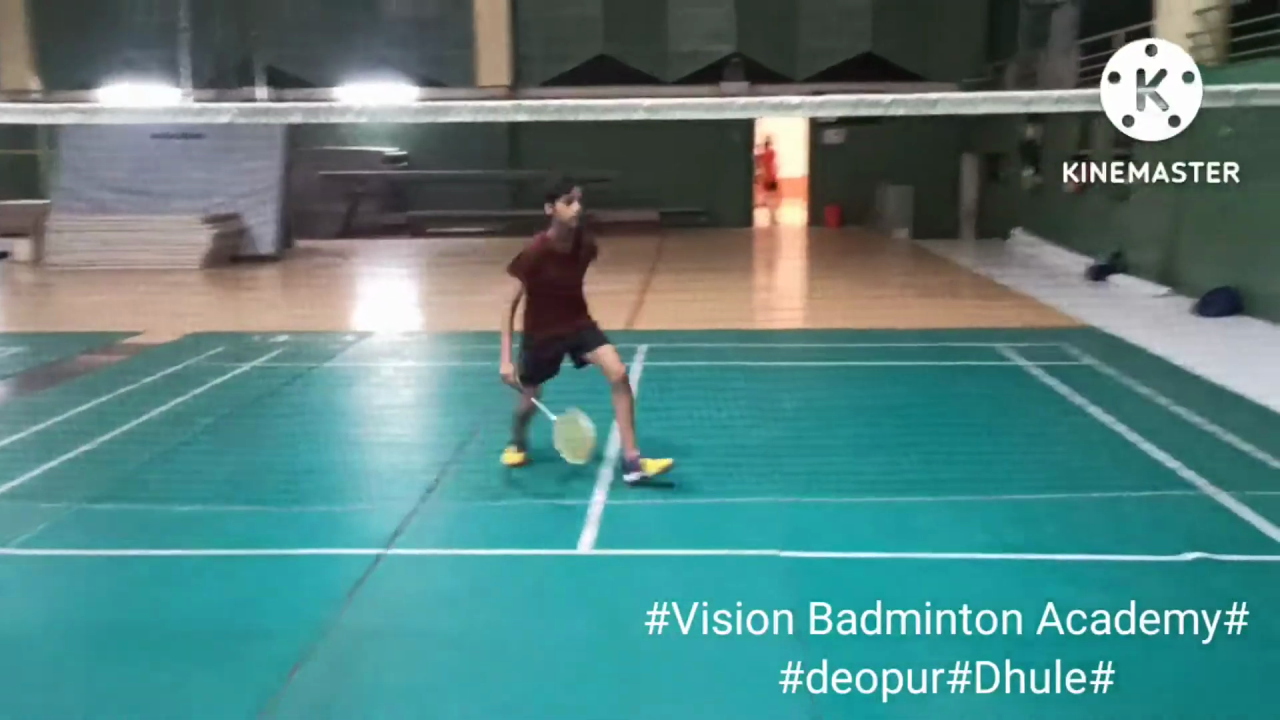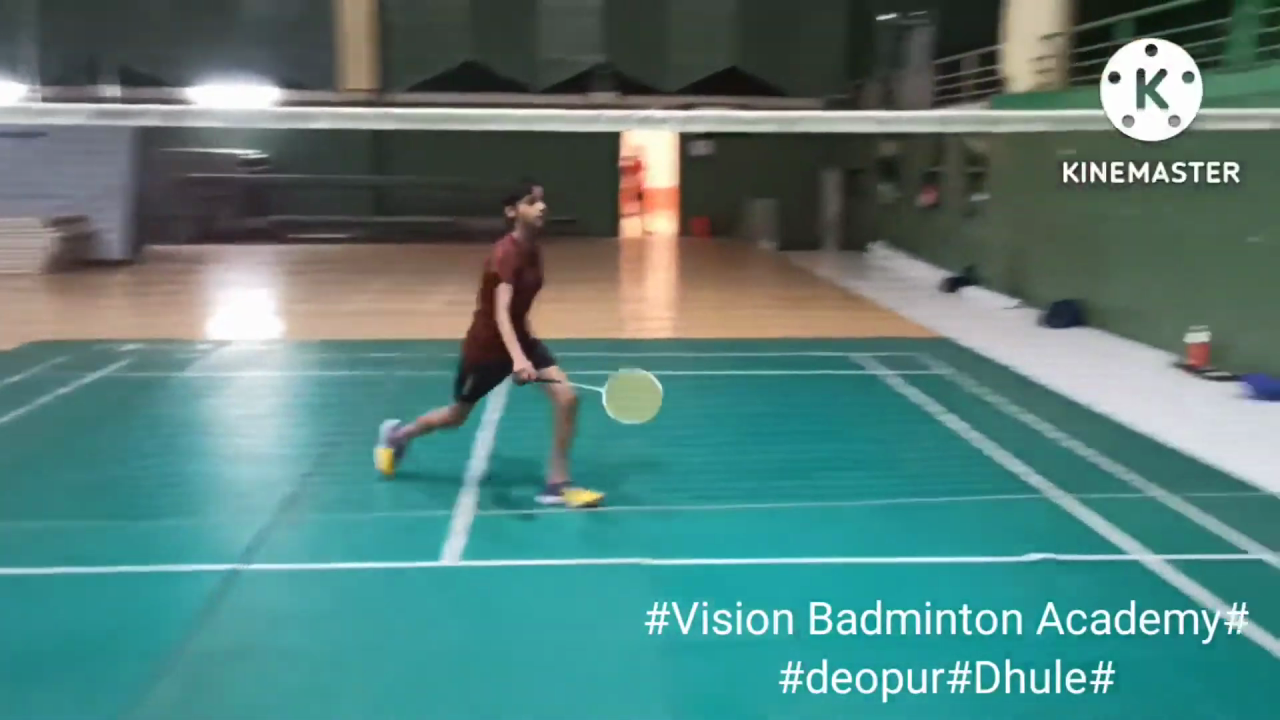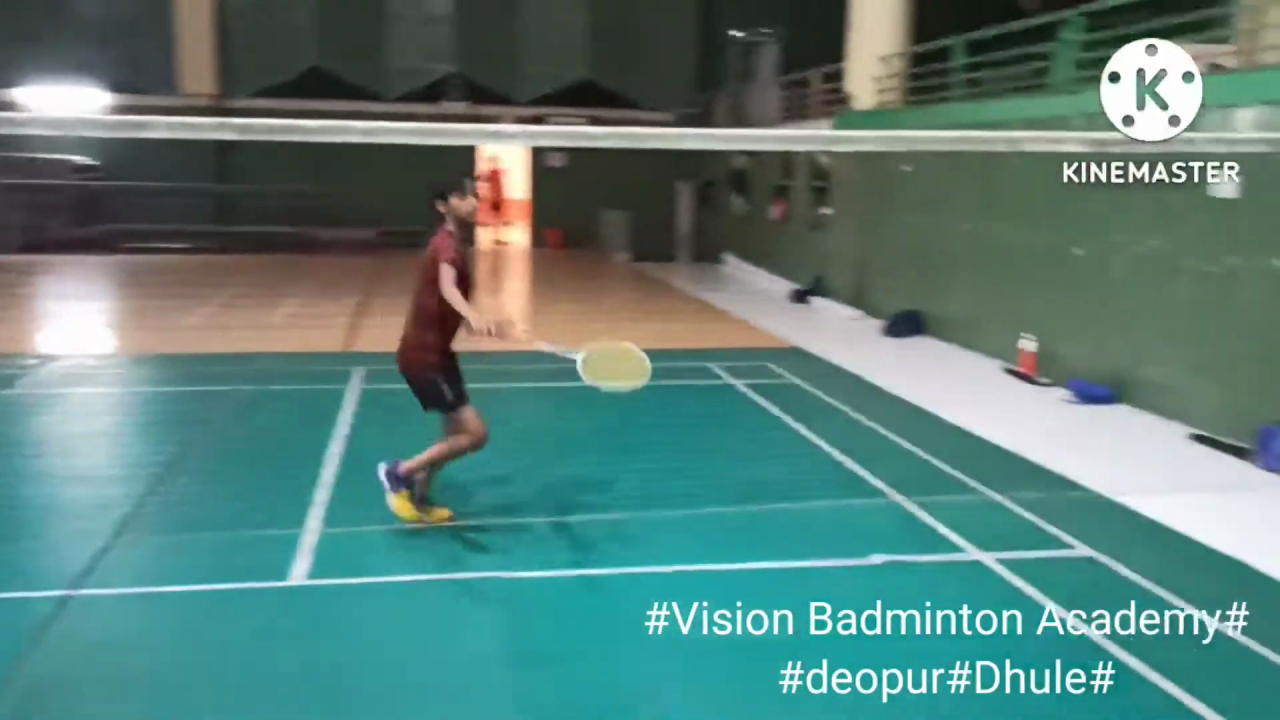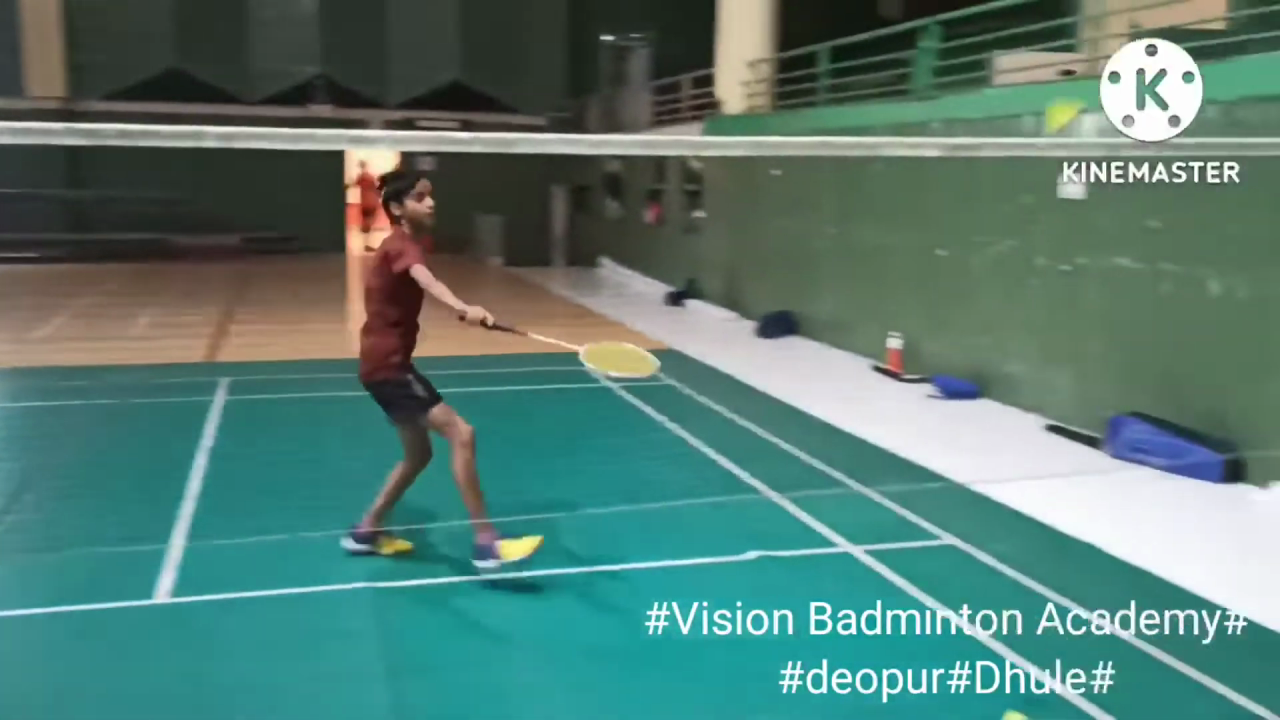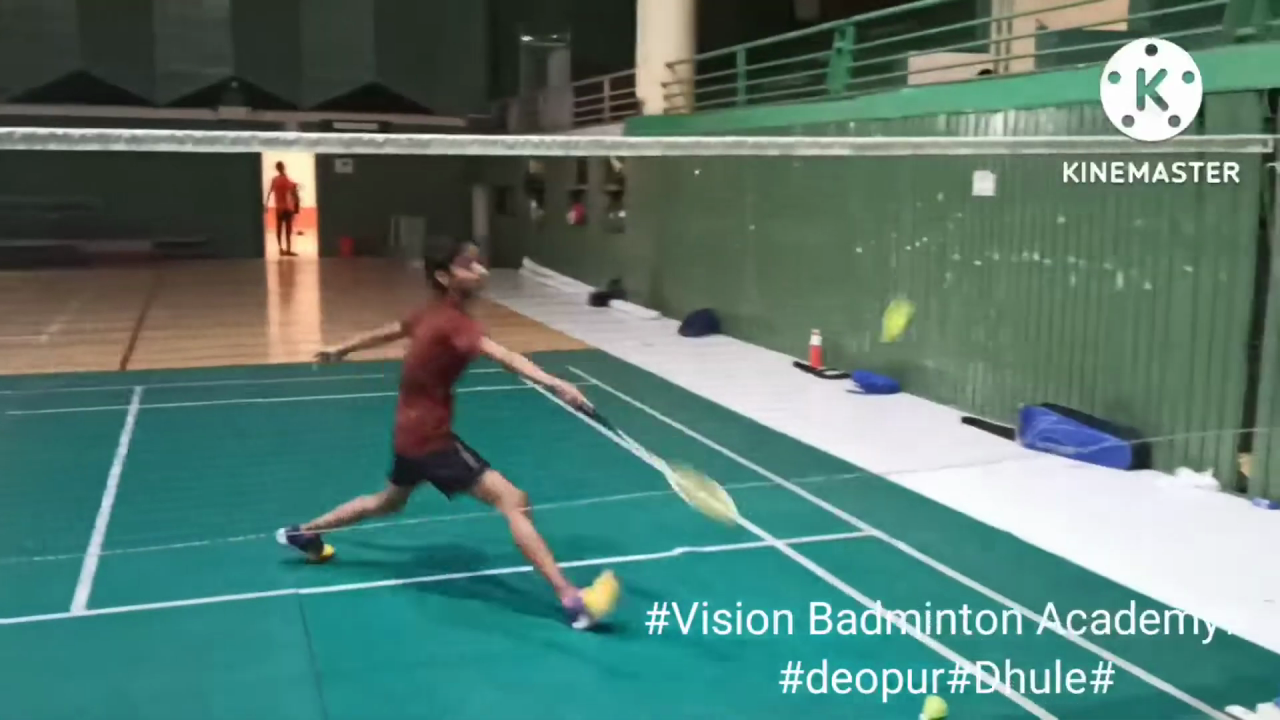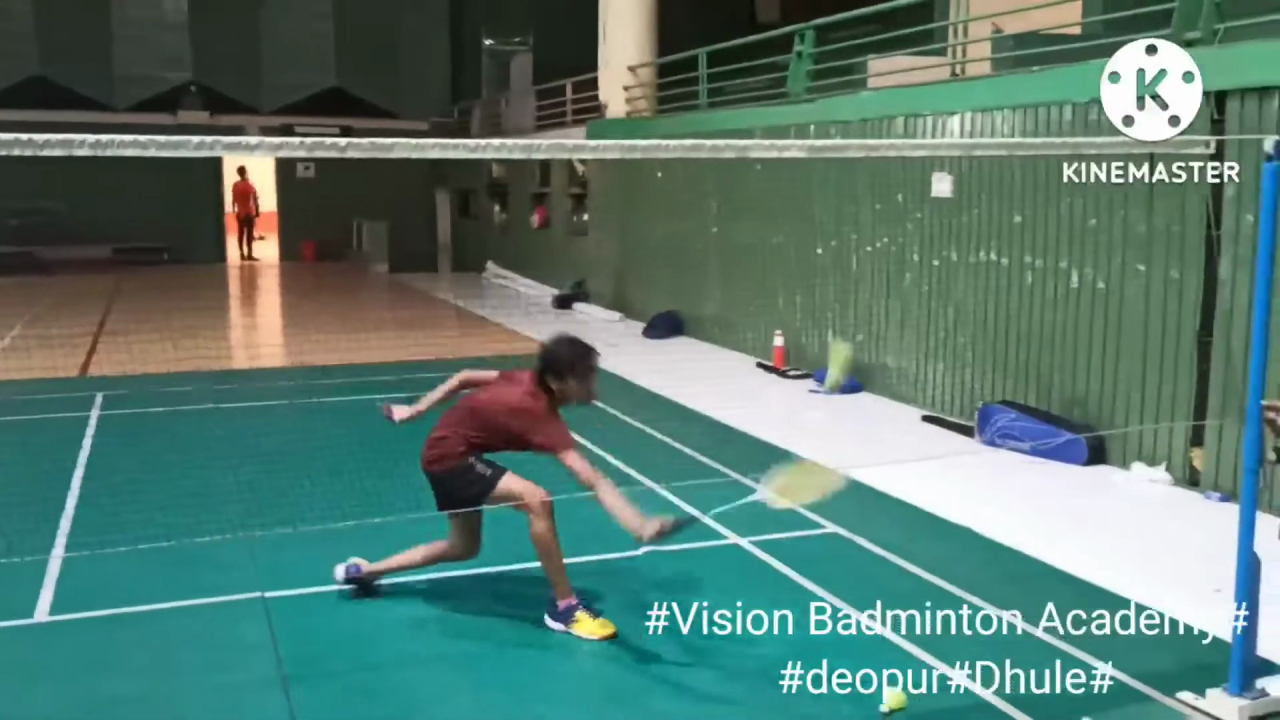
dt=0.2s
person 1, frame 1
left shoulder: (586, 245)
right shoulder: (534, 252)
right elbow: (510, 306)
right wrist: (506, 357)
left hip: (579, 323)
right hip: (543, 331)
left knee: (619, 376)
right knee: (529, 403)
left ankle: (632, 459)
right ankle: (517, 442)
person 1, frame 2
left shoulder: (532, 249)
right shoulder: (506, 253)
right elbow: (502, 311)
right wrist: (517, 357)
left hip: (519, 339)
right hip: (486, 346)
left knee: (568, 397)
right knee: (456, 417)
left ankle: (558, 484)
right ankle: (396, 436)
person 1, frame 3
left shoulder: (456, 244)
right shoulder: (446, 244)
right elbow: (449, 291)
left wrist: (468, 318)
right wrist: (472, 318)
left hip: (437, 350)
right hip: (423, 356)
left knee: (455, 434)
right knee: (473, 436)
left ankle: (420, 497)
right ankle: (399, 473)
person 1, frame 4
left shoulder: (398, 246)
right shoulder: (400, 246)
right elbow: (426, 281)
right wrist: (466, 310)
left hip: (383, 362)
right hip: (387, 365)
left knee: (419, 454)
right knee: (462, 435)
left ankle: (366, 532)
right ankle: (486, 541)
person 1, frame 5
left shoulder: (432, 313)
right shoulder: (454, 321)
left elbow: (386, 333)
right elbow: (501, 353)
left wrist: (338, 351)
right wrist: (554, 383)
left hip: (414, 430)
right hip: (428, 436)
left knee: (390, 500)
right knee: (513, 501)
left ankle: (303, 534)
right ankle: (573, 601)
person 1, frame 6
left shoulder: (525, 380)
right shoulder: (539, 415)
left elbow: (464, 377)
right elbow: (589, 477)
left wrist: (415, 410)
right wrist: (637, 523)
left hip: (449, 453)
right hip: (448, 456)
left knee: (463, 547)
right knee: (537, 501)
left ankle: (361, 571)
right ankle: (565, 607)
